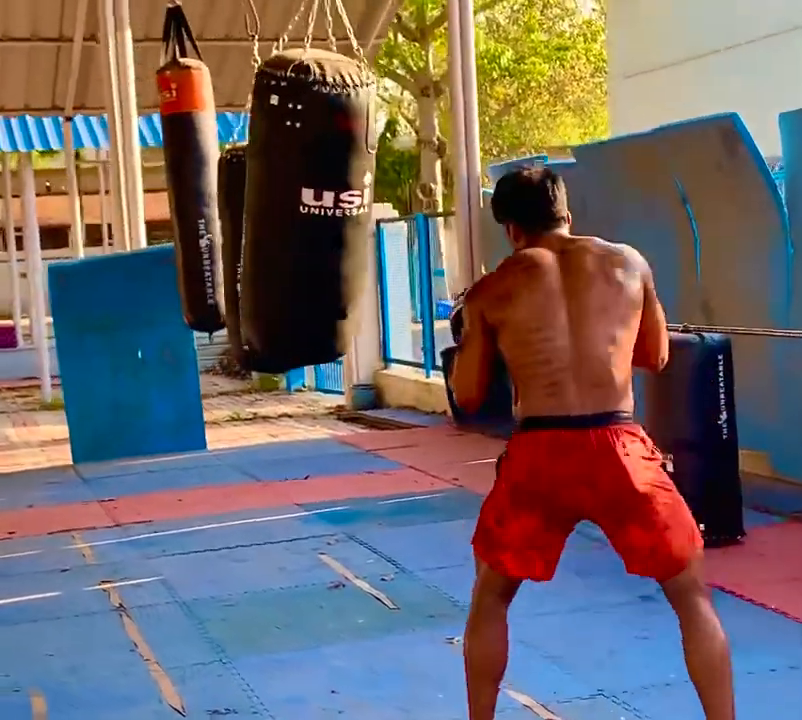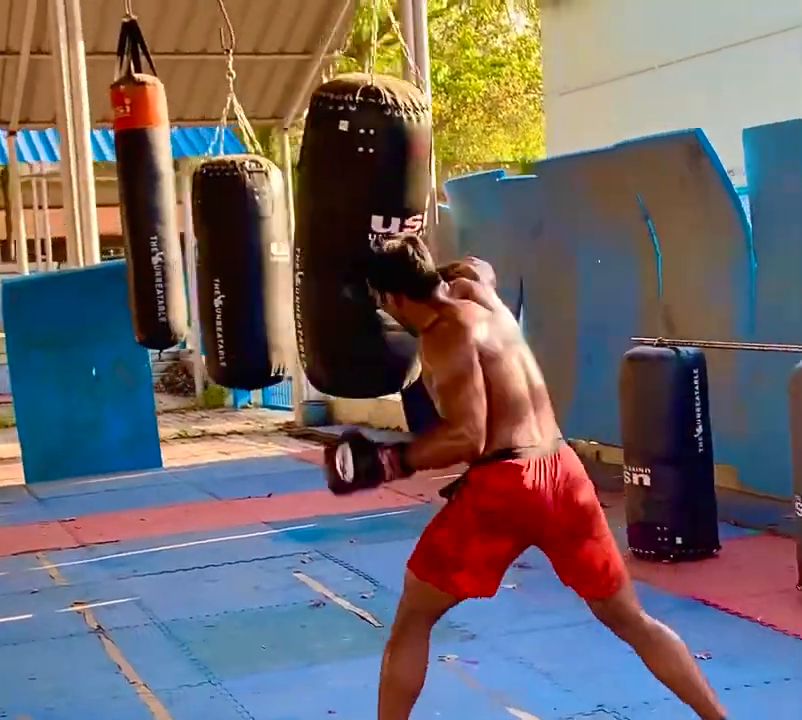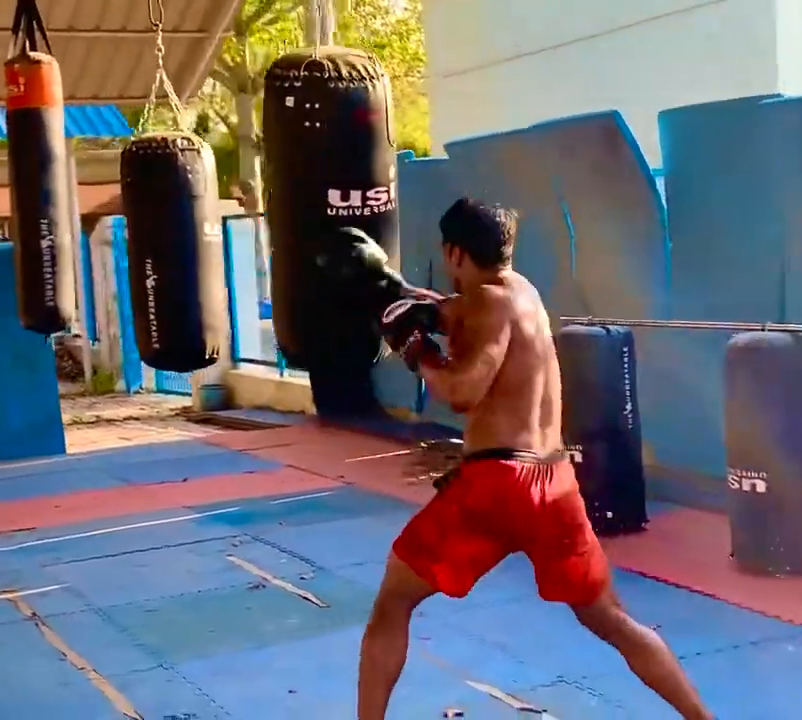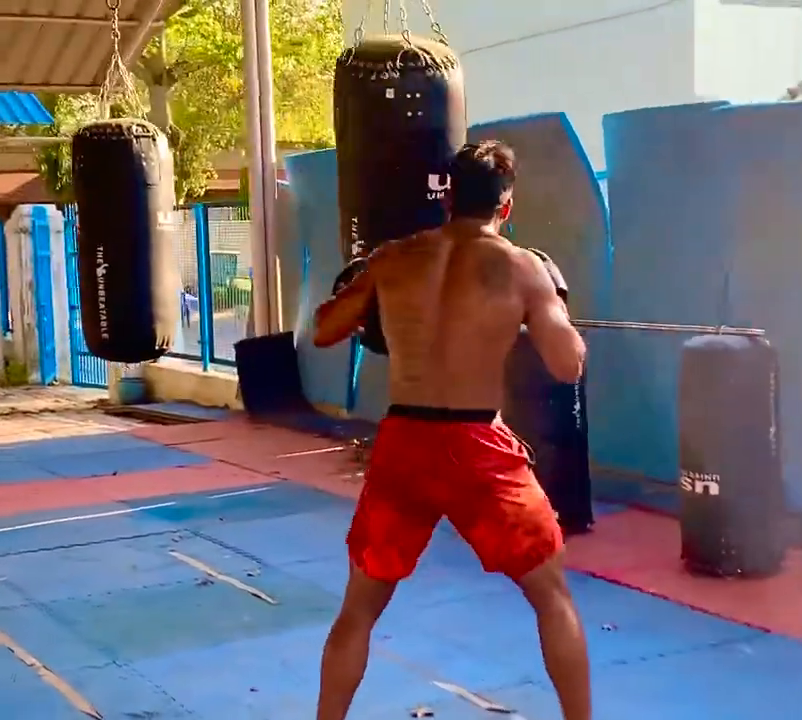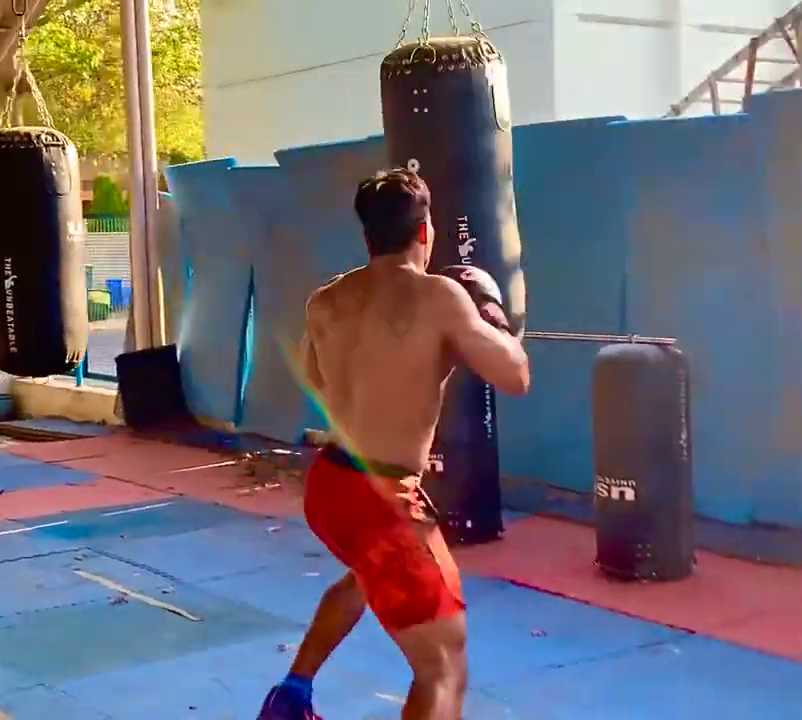
dt=0.5s
person 1, frame 1
left shoulder: (490, 290)
right shoulder: (627, 262)
left elbow: (468, 395)
right elbow: (656, 356)
left wrist: (469, 334)
left hip: (538, 457)
right hip: (619, 452)
left knee: (490, 596)
right knee: (693, 597)
person 1, frame 2
left shoulder: (444, 338)
right shoulder: (476, 283)
left elbow: (468, 438)
left wrist: (386, 461)
left hip: (500, 488)
right hip: (563, 478)
left knee: (411, 623)
right knee: (631, 619)
person 1, frame 3
left shoulder: (488, 303)
right shoulder: (519, 289)
left elbow: (461, 391)
left wrist: (413, 346)
left hip: (491, 486)
right hip: (555, 485)
left knee: (392, 604)
right knee: (610, 621)
person 1, frame 4
left shoulder: (391, 257)
right shoulder: (520, 267)
left elbow: (324, 332)
right elbow: (568, 365)
left wrist: (347, 286)
right wrist: (552, 292)
left hip: (399, 446)
right hip: (476, 450)
left knee: (359, 609)
right knee: (552, 593)
person 1, frame 5
left shoulder: (326, 301)
right shoulder: (438, 297)
right elbow: (515, 378)
right wrist: (488, 304)
left hip: (328, 483)
right hip: (380, 499)
left knee: (368, 578)
right knee: (444, 663)
